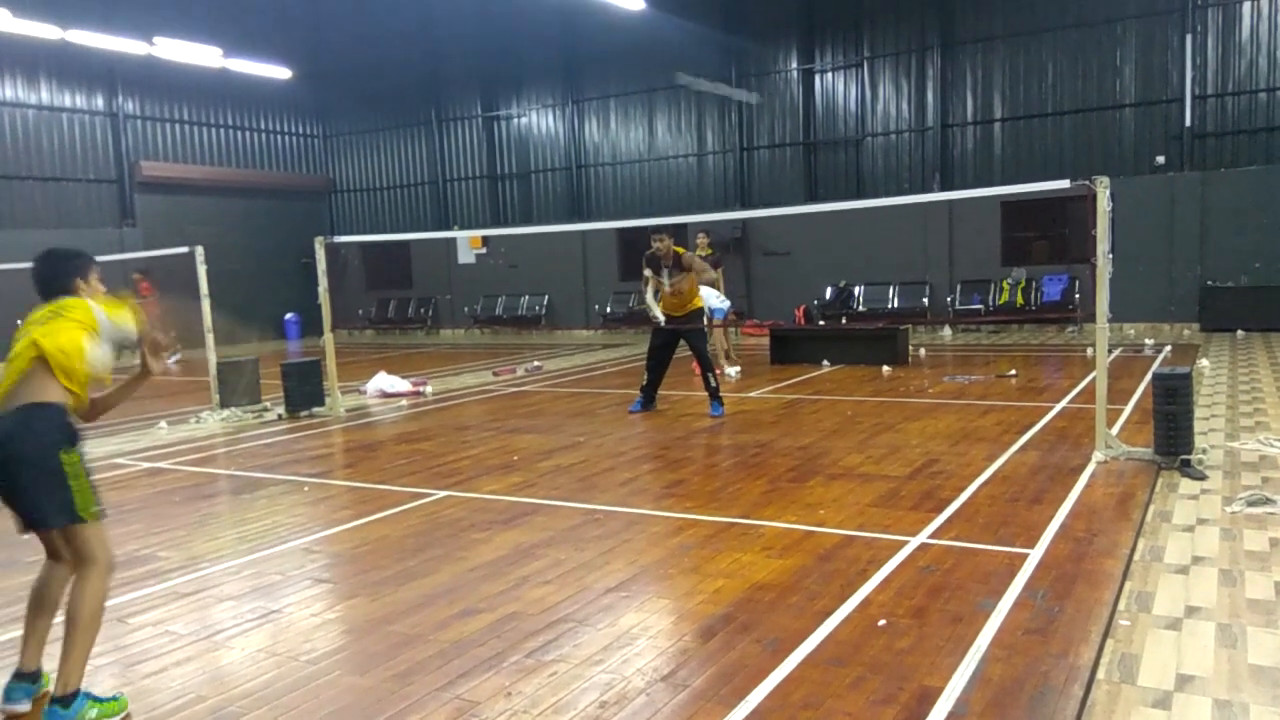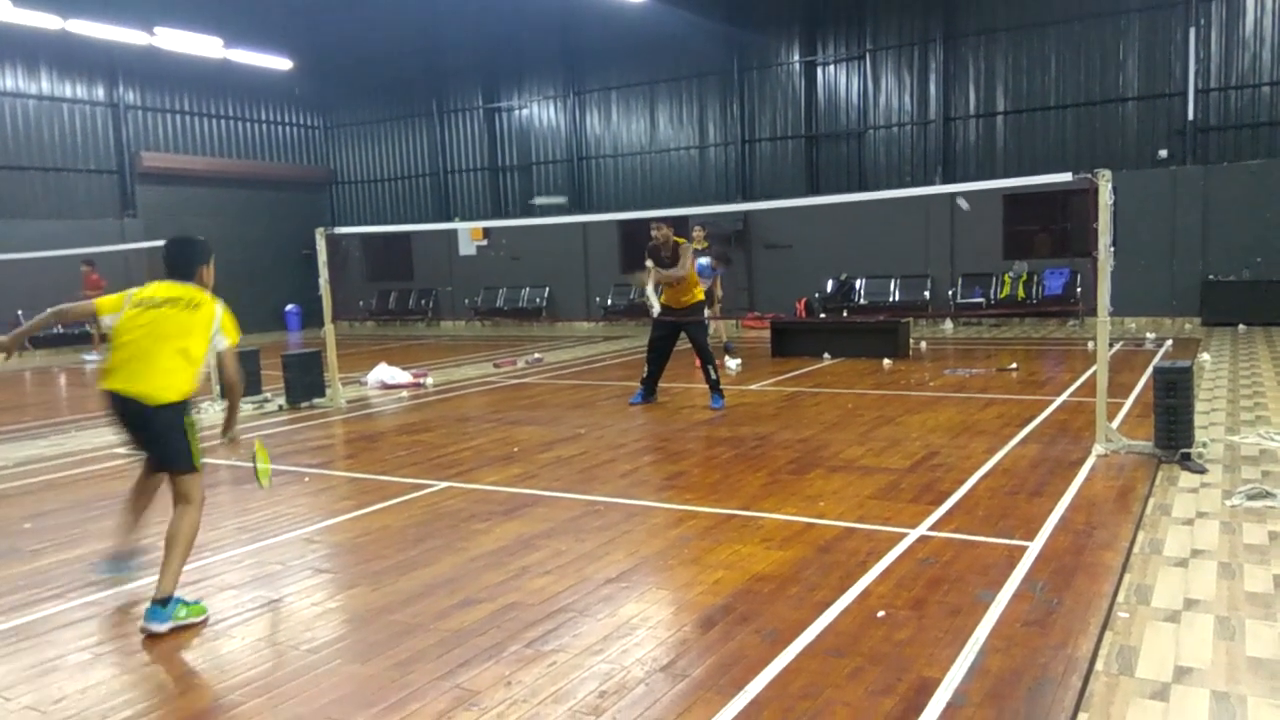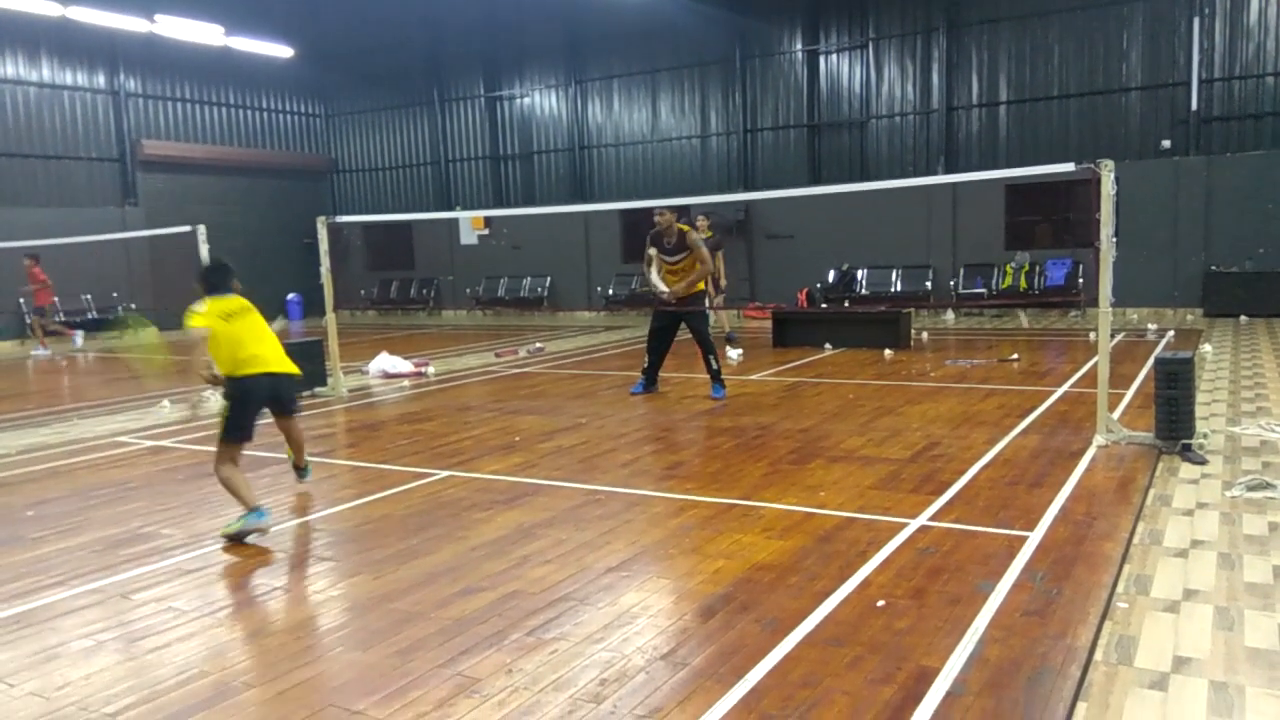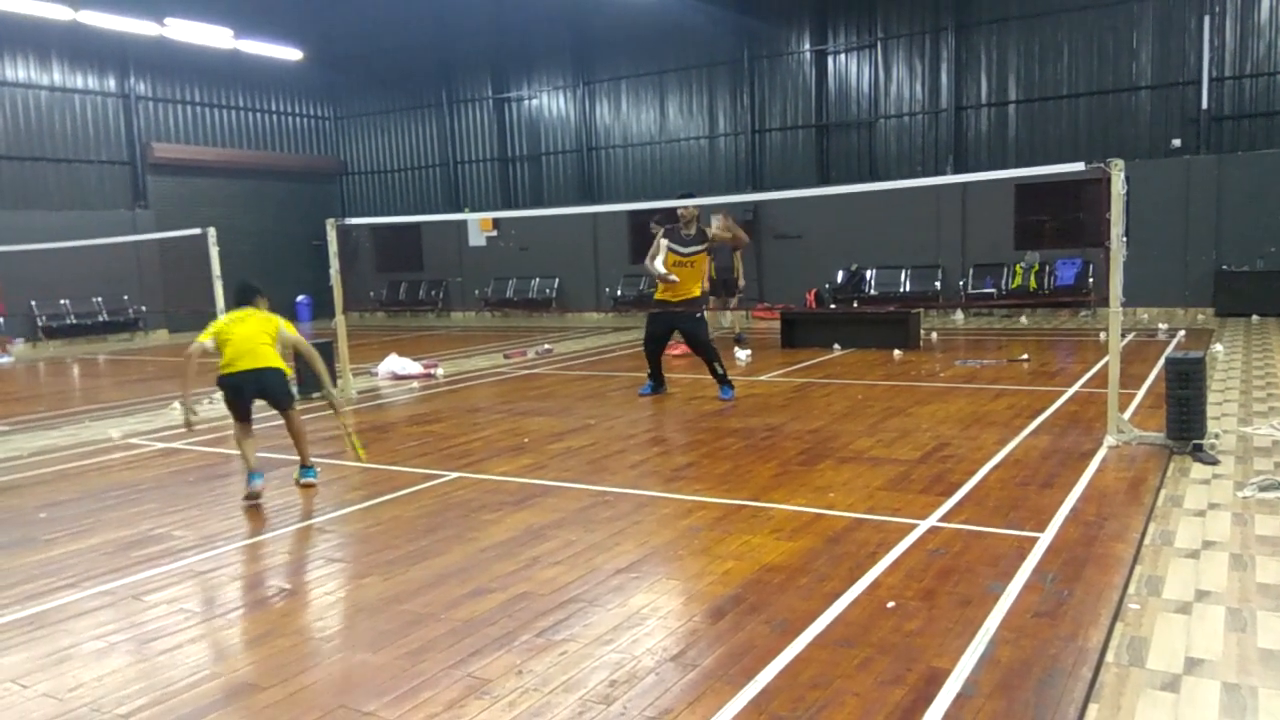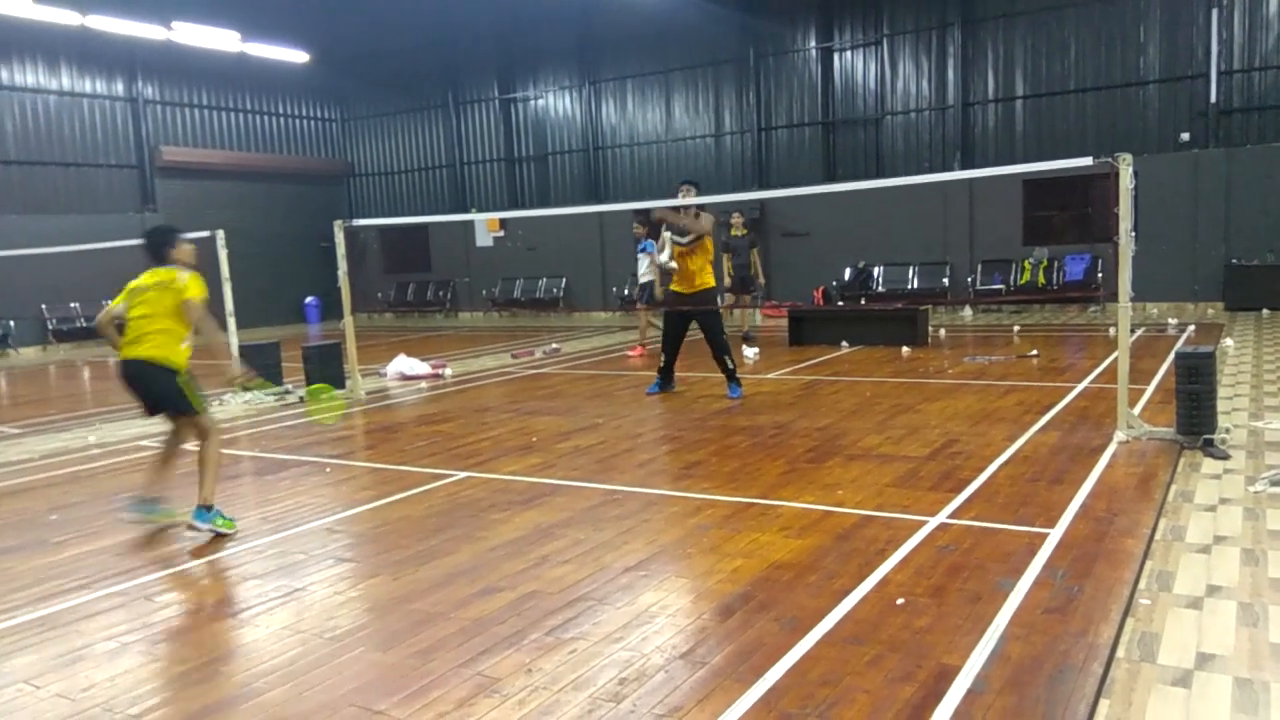
dt=0.4s
person 1, frame 1
right shoulder: (86, 311)
left elbow: (86, 408)
left wrist: (140, 376)
right hip: (39, 435)
left knee: (63, 559)
right knee: (95, 563)
person 1, frame 2
left shoulder: (138, 296)
right shoulder: (212, 308)
left elbow: (68, 311)
right elbow: (232, 376)
right wrist: (232, 419)
left hip: (119, 394)
right hip: (162, 400)
left knee: (157, 468)
right knee: (190, 498)
left ankle: (124, 548)
right ankle: (163, 605)
person 1, frame 3
left shoulder: (201, 310)
right shoulder: (247, 307)
left elbow: (200, 337)
left wrist: (200, 368)
left hip: (247, 379)
right hip: (284, 373)
left knee: (225, 463)
right knee: (287, 419)
left ankle: (254, 511)
right ankle: (301, 468)
person 1, frame 4
left shoulder: (221, 323)
right shoulder: (272, 319)
left elbow: (192, 353)
right elbow: (306, 348)
left wrist: (186, 400)
right wrist: (329, 387)
left hip: (233, 377)
right hip: (269, 370)
left knee: (242, 425)
right knee: (290, 414)
left ankle: (254, 476)
right ankle: (306, 469)
person 1, frame 5
left shoulder: (139, 283)
right shoulder: (186, 278)
left elbow: (104, 320)
right elbow: (198, 315)
right wrist: (228, 359)
left hip: (134, 365)
right hip: (161, 366)
left knee: (182, 429)
right knee: (207, 431)
left ankle: (149, 499)
right ankle: (205, 511)
person 2, frame 1
left shoulder: (685, 257)
right shoulder: (649, 259)
left elbow: (710, 275)
right elbow: (648, 287)
left wrist: (689, 280)
right wrist: (653, 307)
left hip: (691, 312)
right hip: (667, 314)
left knee: (702, 356)
right knee: (655, 357)
left ankle: (716, 401)
right ankle: (646, 398)
person 2, frame 2
left shoulder: (684, 248)
right shoulder: (651, 250)
left elbow: (683, 273)
right elbow: (652, 276)
left wrist: (661, 276)
left hip: (692, 304)
right hip: (668, 306)
left knee: (702, 348)
right knee: (655, 348)
left ankle: (716, 393)
right ankle: (647, 390)
person 2, frame 3
left shoulder: (690, 236)
right shoulder: (653, 238)
left elbow: (708, 267)
right elbow: (649, 266)
left wrist: (683, 286)
right wrist: (657, 286)
left hip: (693, 294)
right hip: (668, 296)
left knee: (703, 338)
right knee: (655, 339)
left ankle: (717, 383)
right ankle: (648, 381)
person 2, frame 4
left shoulder: (707, 235)
right shoulder: (666, 233)
left elbow: (742, 241)
right elbow: (649, 260)
left wrist: (730, 226)
right wrist: (658, 274)
left hip: (690, 302)
right hip: (663, 301)
left knee: (704, 346)
right knee: (651, 345)
left ankle: (725, 384)
right ankle: (656, 382)
person 2, frame 5
left shoulder: (705, 219)
right shoulder: (669, 224)
left elbow: (700, 229)
right elbow: (662, 253)
left wrist: (670, 216)
left hip: (704, 291)
right hip: (678, 292)
left knee: (717, 339)
right knee: (669, 340)
left ankle: (733, 382)
right ankle: (664, 380)
